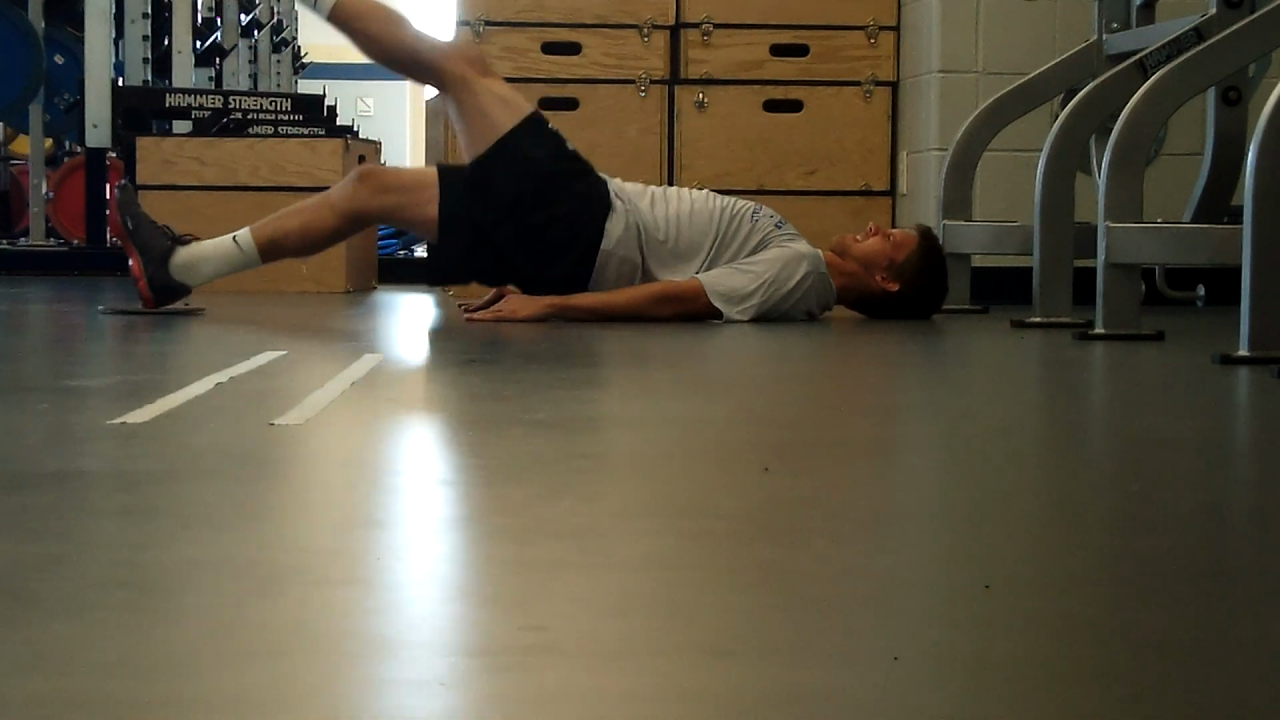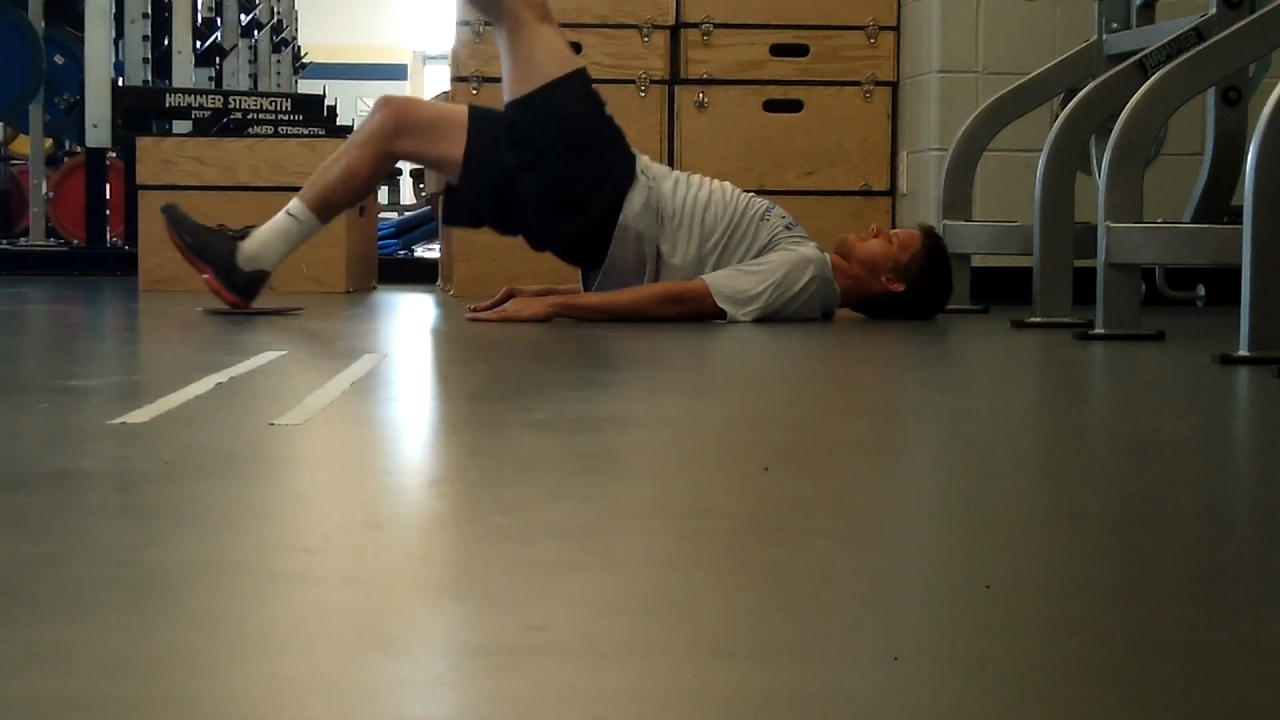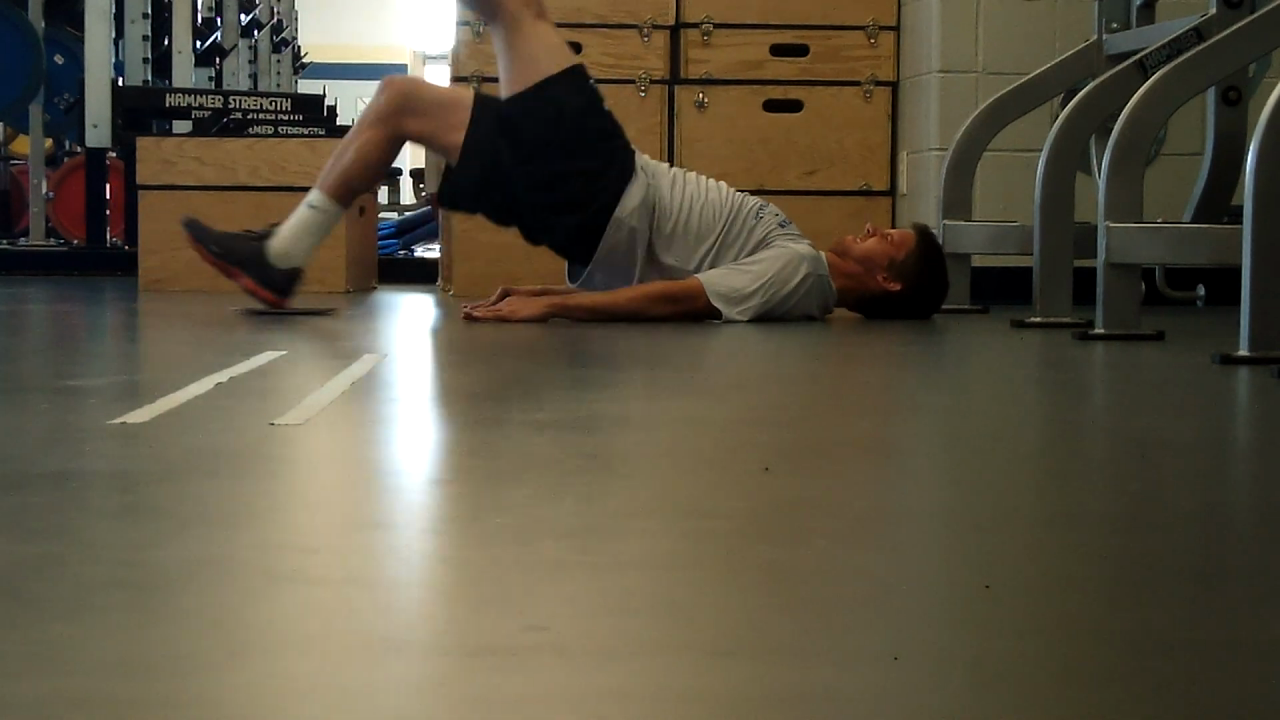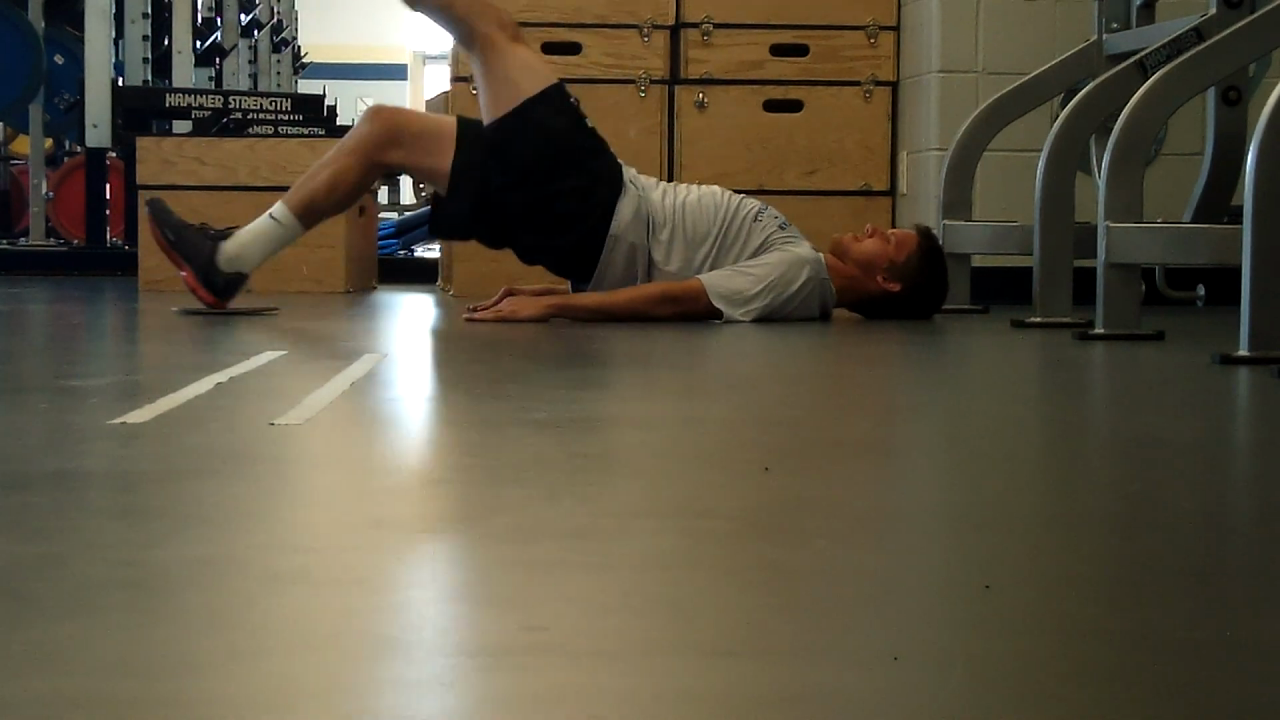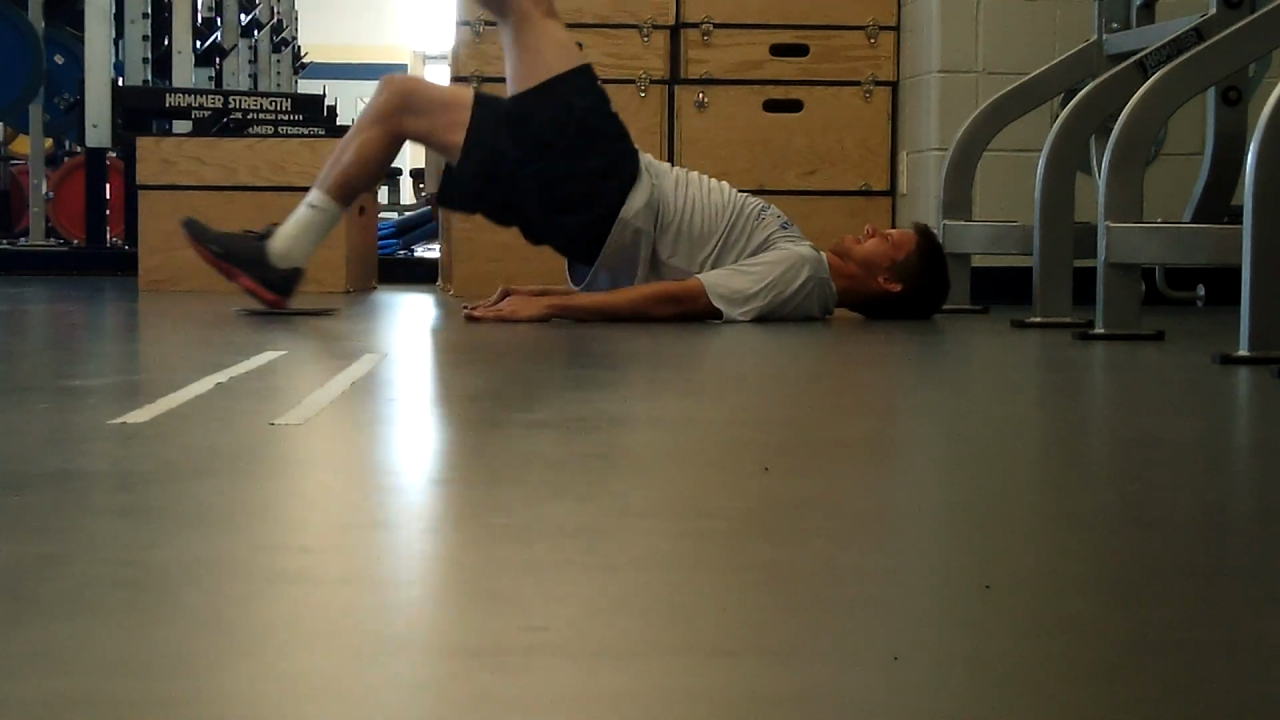
dt=1s
person 1, frame 1
left shoulder: (799, 271)
right shoulder: (794, 266)
left elbow: (678, 298)
left wrist: (549, 304)
right wrist: (536, 285)
left hip: (589, 232)
right hip: (589, 235)
left knee: (457, 69)
right knee: (370, 186)
right ankle: (183, 266)
person 1, frame 2
left shoulder: (804, 275)
right shoulder: (800, 266)
left elbow: (684, 300)
left wrist: (553, 305)
right wrist: (559, 289)
left hip: (604, 202)
right hip: (612, 213)
right knee: (393, 116)
right ankle: (251, 259)
person 1, frame 3
left shoulder: (798, 274)
right shoulder: (798, 263)
left elbow: (677, 300)
left wrist: (550, 304)
right wrist: (560, 287)
left hip: (599, 192)
right hip: (604, 199)
right knee: (398, 99)
right ankle: (284, 256)
person 1, frame 4
left shoulder: (799, 275)
right shoulder: (794, 266)
left elbow: (678, 300)
left wrist: (550, 306)
right wrist: (554, 288)
left hip: (593, 212)
right hip: (602, 217)
right knee: (383, 127)
right ankle: (229, 260)
person 1, frame 5
left shoulder: (799, 276)
right shoulder: (804, 264)
left elbow: (679, 300)
left wrist: (551, 306)
right wrist: (551, 287)
left hip: (599, 194)
right hip: (606, 203)
right knee: (399, 99)
right ankle: (282, 255)
